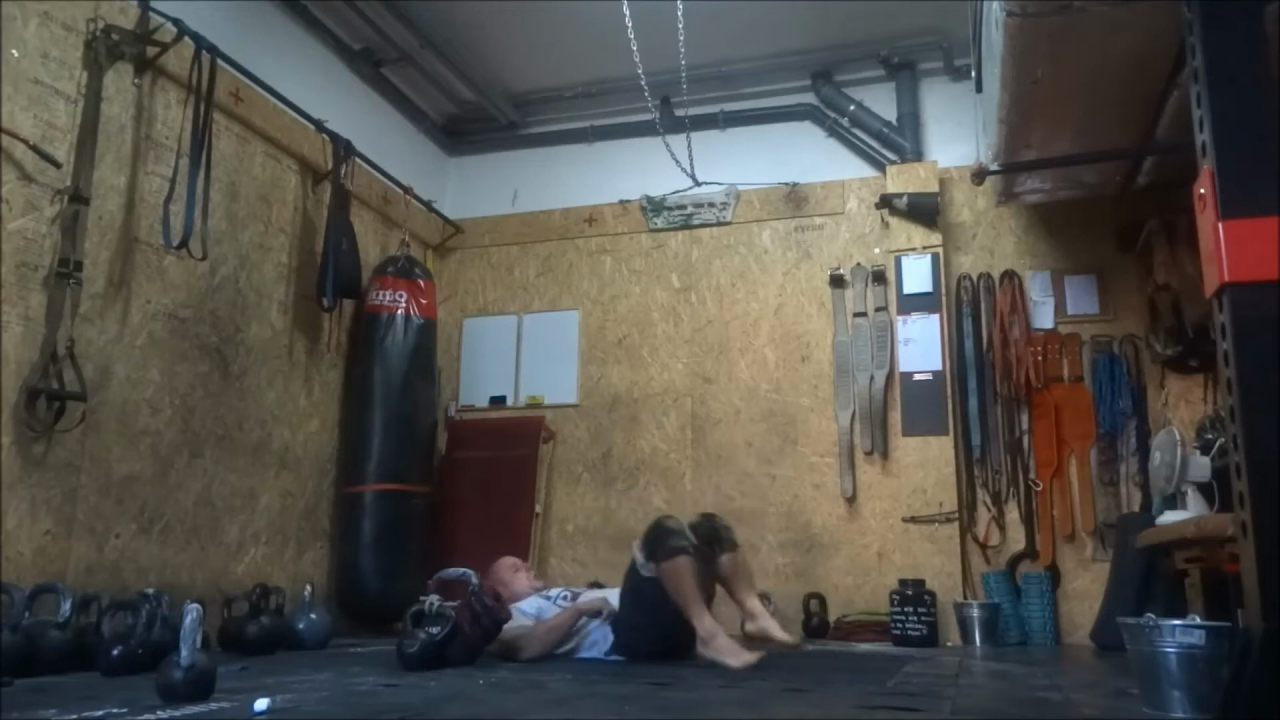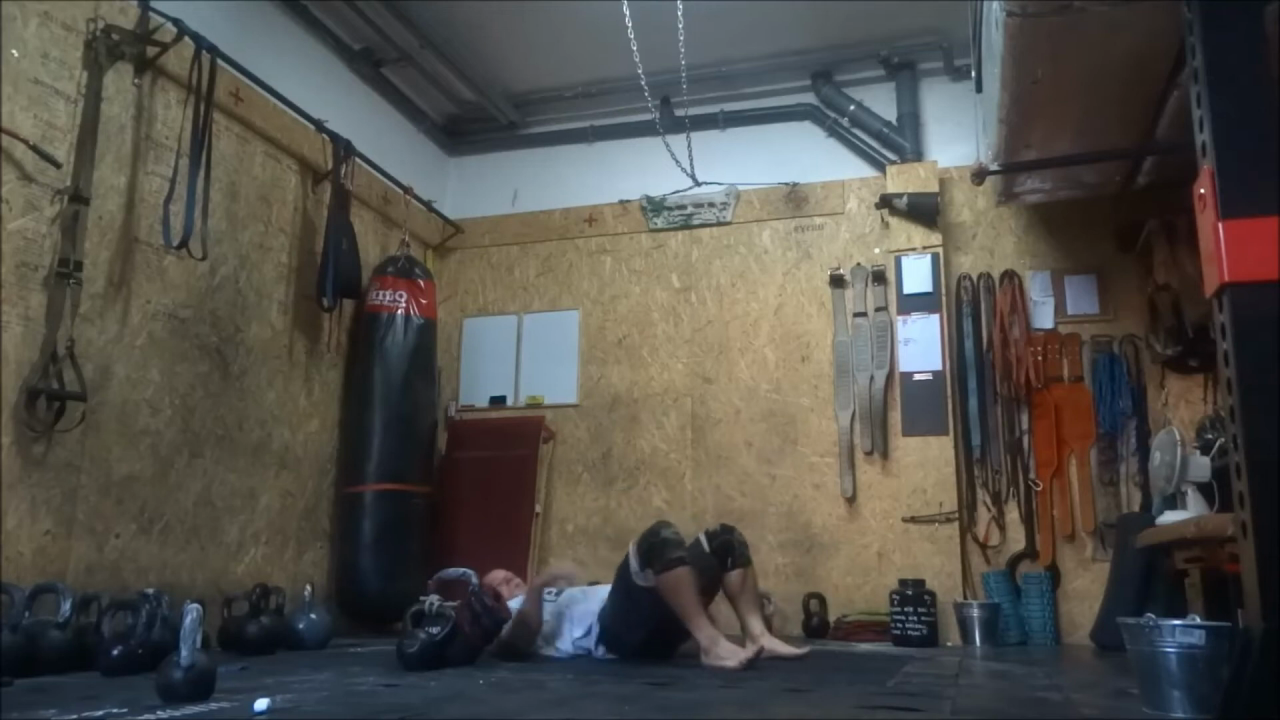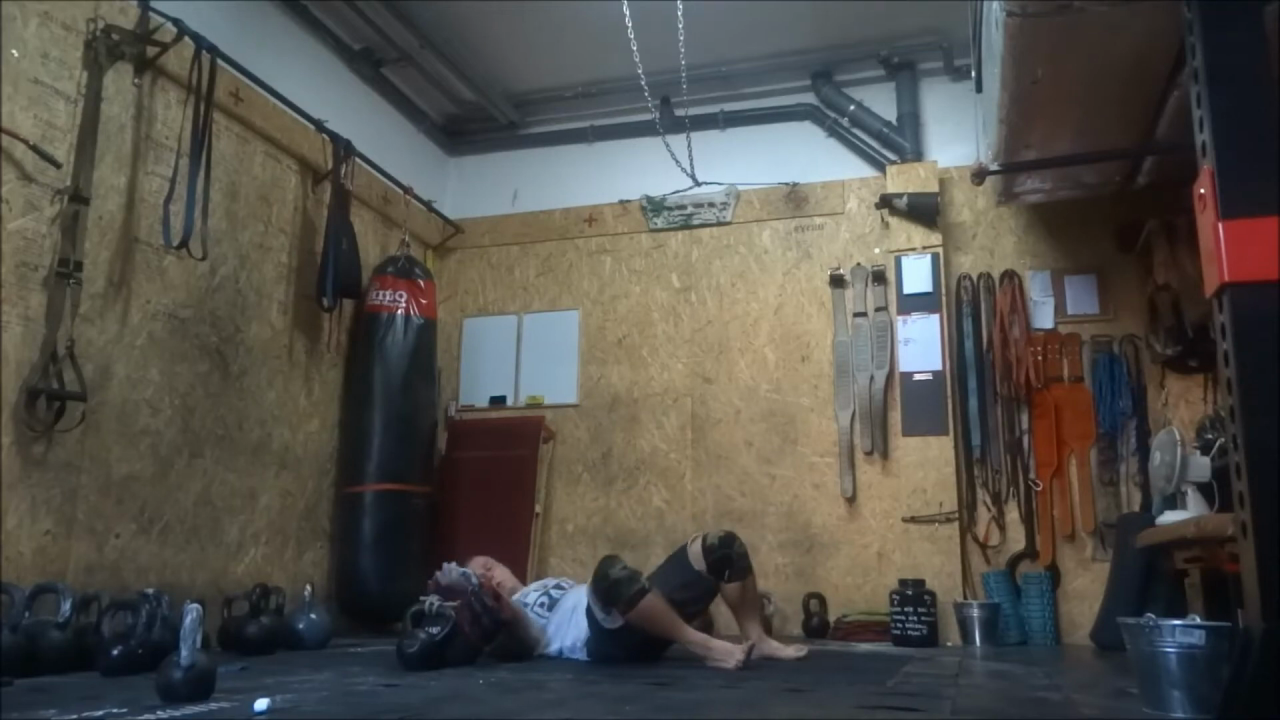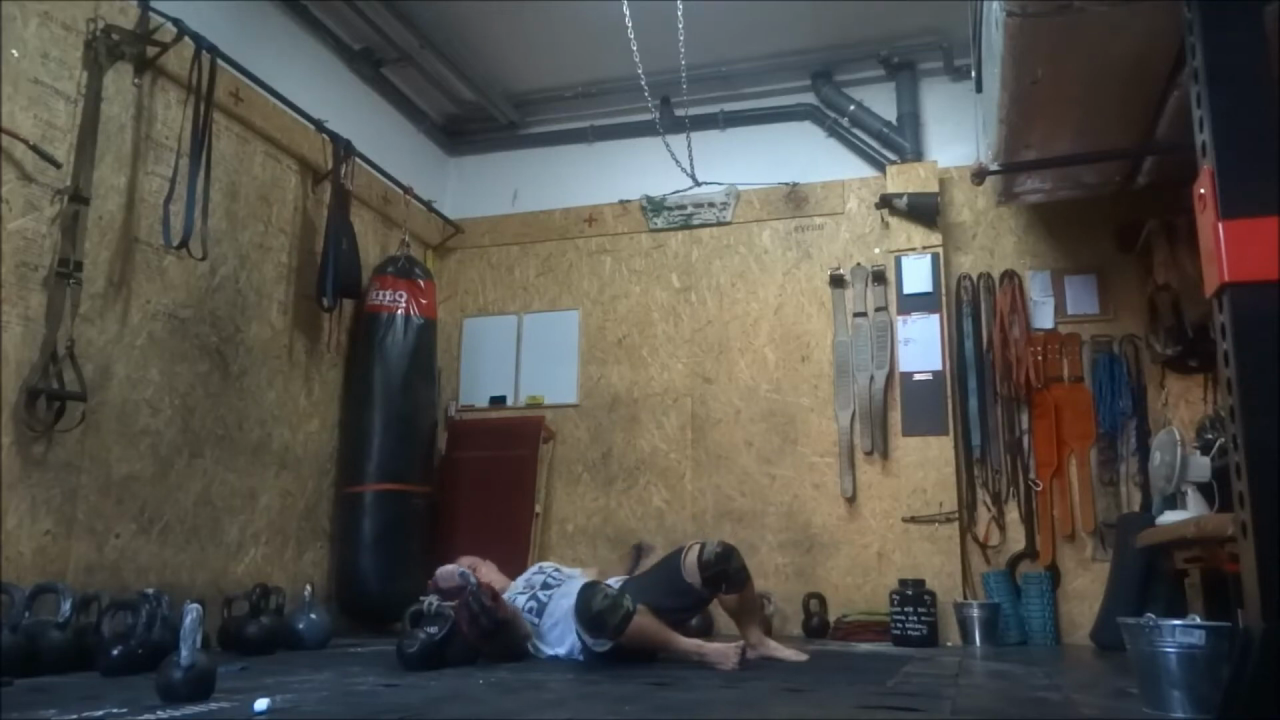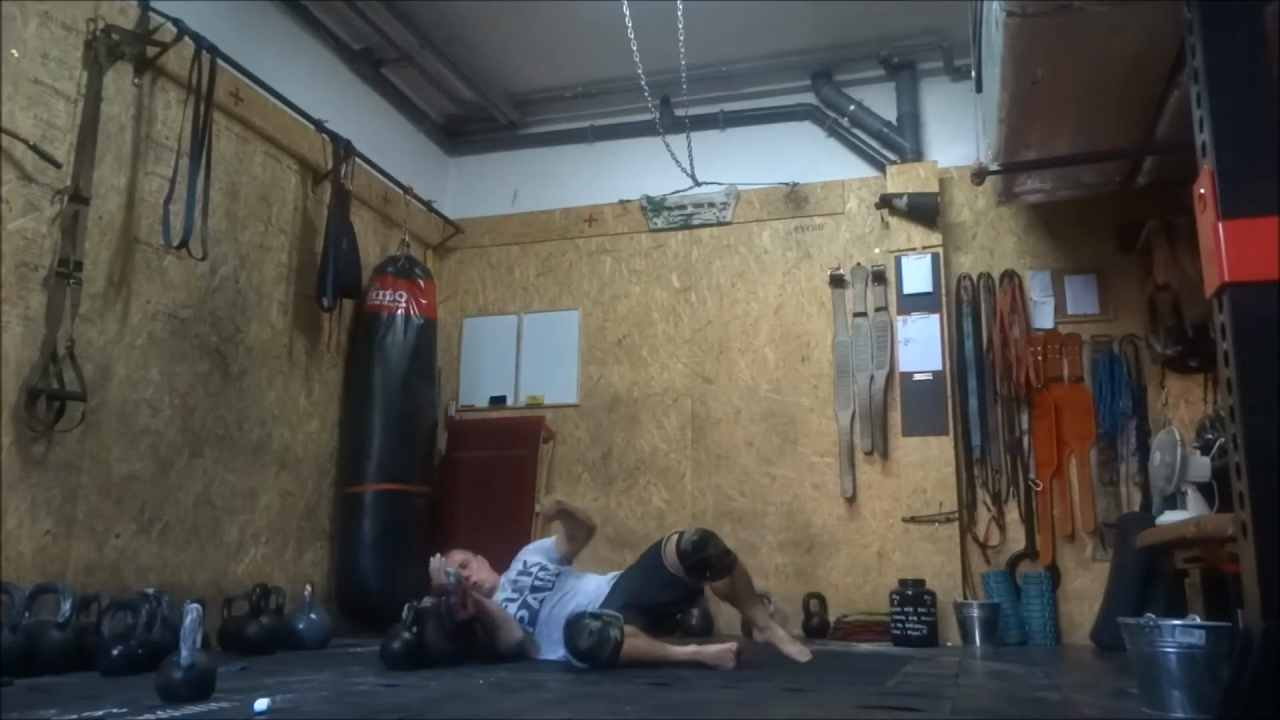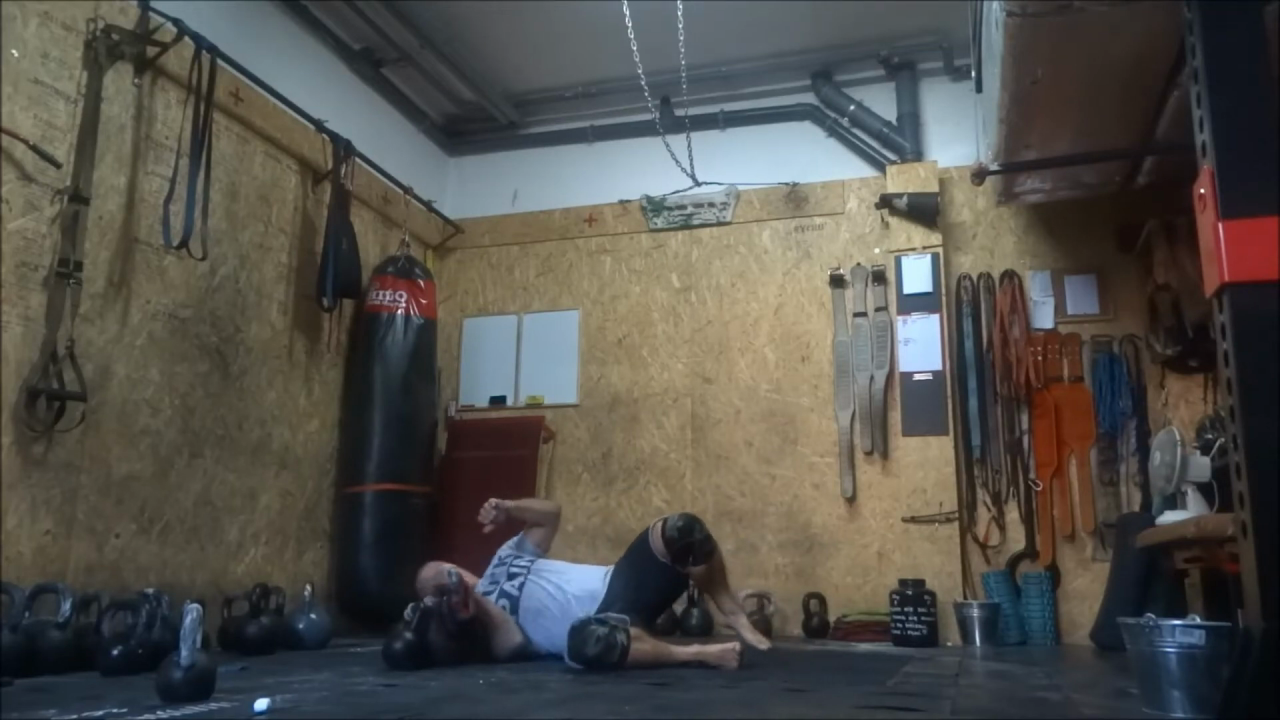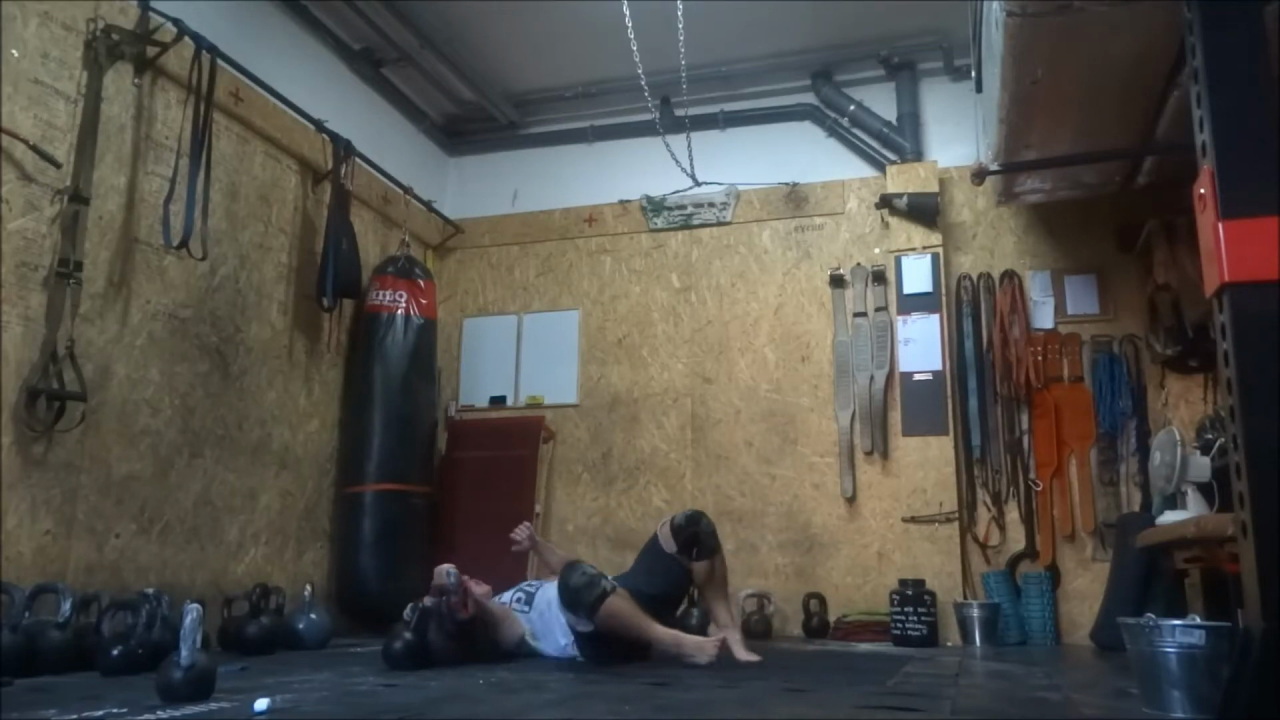
dt=0.5s
person 1, frame 1
left shoulder: (556, 597)
right shoulder: (515, 616)
right elbow: (524, 649)
right wrist: (580, 608)
left hip: (671, 625)
right hip: (630, 636)
left knee: (707, 526)
right knee: (665, 530)
left ankle: (757, 618)
right ankle: (710, 637)
person 1, frame 2
left shoulder: (553, 600)
right shoulder: (509, 615)
right elbow: (521, 638)
right wrist: (539, 583)
left hip: (655, 625)
right hip: (617, 632)
left knee: (723, 538)
right knee: (660, 537)
left ankle: (758, 636)
right ankle: (712, 645)
person 1, frame 3
left shoulder: (550, 586)
right shoulder: (510, 615)
right elbow: (522, 638)
left hip: (642, 620)
right hip: (610, 641)
left knee: (721, 545)
right knee: (610, 571)
left ankle: (757, 640)
right ankle: (707, 648)
person 1, frame 4
left shoulder: (539, 570)
right elbow: (521, 636)
left wrist: (636, 566)
left hip: (626, 594)
right hip: (605, 644)
left knee: (716, 557)
right knee: (596, 599)
left ankle: (756, 641)
right ankle: (699, 650)
person 1, frame 5
left shoulder: (530, 557)
right shoulder: (491, 612)
left elbow: (585, 532)
right elbow: (515, 643)
left wrist: (563, 512)
right wrist: (464, 598)
left hip: (623, 589)
right hip: (600, 627)
left knee: (695, 544)
right knee: (580, 633)
left ankle: (764, 626)
right ankle: (696, 654)
person 1, frame 6
left shoulder: (505, 560)
right shoulder: (479, 611)
left elbow: (550, 513)
right elbow: (511, 645)
left wrist: (506, 509)
right wrist: (469, 600)
left hip: (616, 584)
right hip: (599, 622)
left knee: (681, 529)
right knee: (589, 642)
left ankle: (732, 613)
right ankle: (699, 654)
person 1, frame 7
left shoulder: (516, 595)
right shoulder: (491, 618)
left elbow: (564, 570)
right elbow: (511, 632)
left wrist: (535, 543)
right wrist: (466, 599)
left hip: (626, 597)
right hip: (602, 640)
left knee: (691, 525)
right knee: (576, 576)
left ankle: (725, 628)
right ankle: (678, 642)
